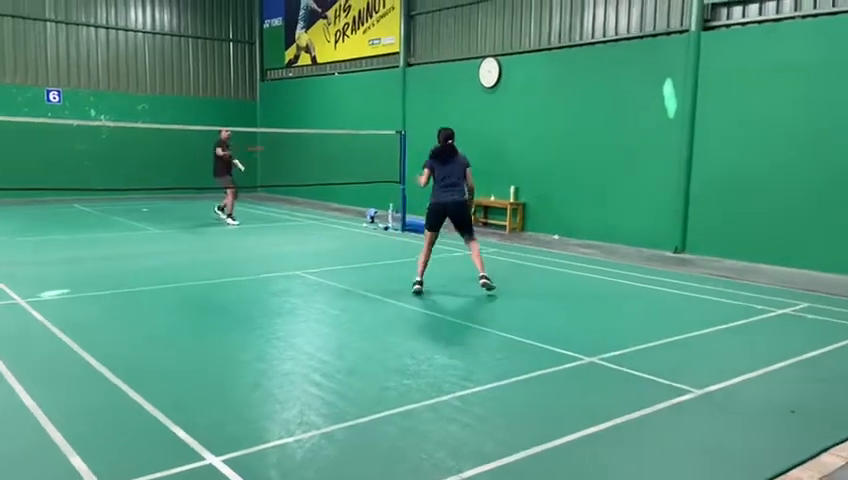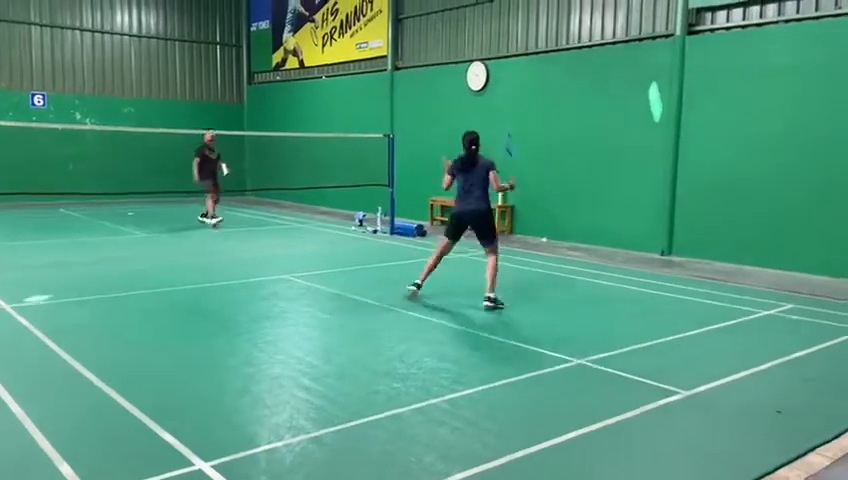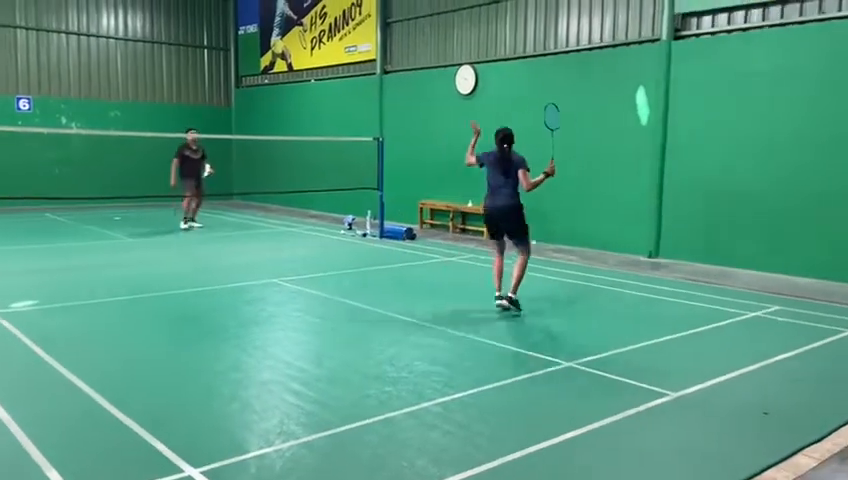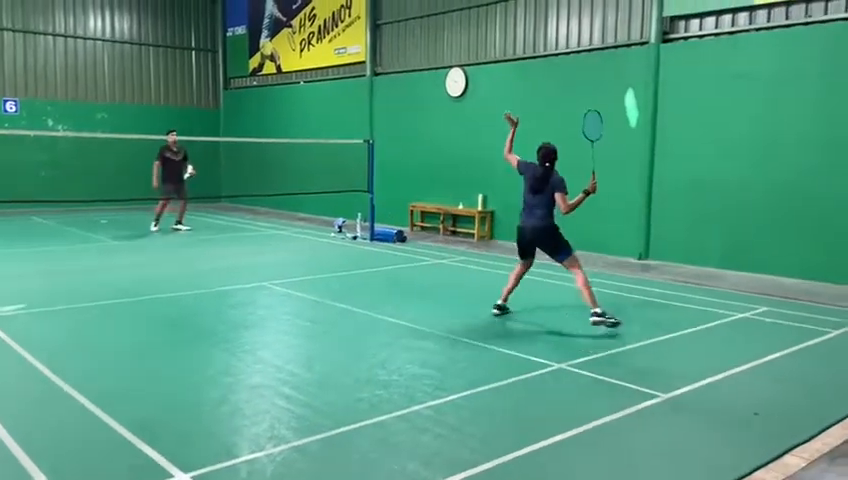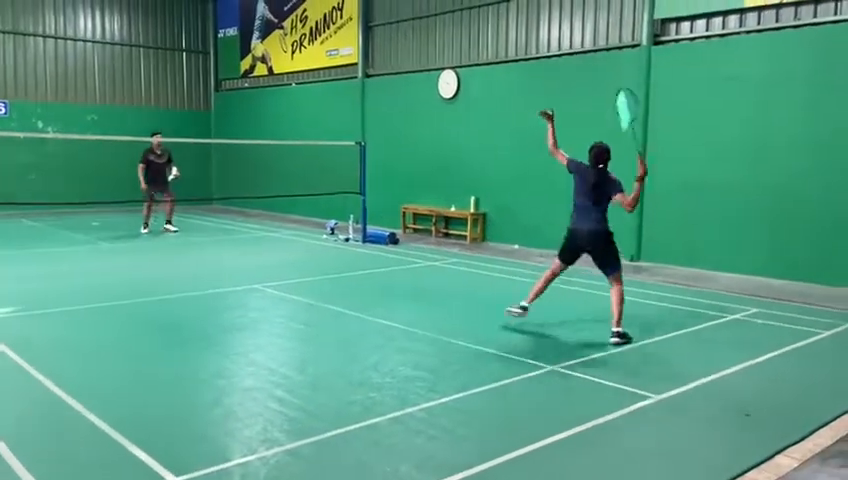
dt=0.2s
person 1, frame 1
left shoulder: (433, 157)
right shoulder: (462, 159)
left elbow: (424, 183)
right elbow: (470, 185)
left wrist: (420, 179)
right wrist: (470, 199)
left hip: (438, 204)
right hip: (459, 204)
left knee: (428, 244)
right knee: (471, 241)
left ankle: (419, 280)
right ankle: (482, 276)
person 1, frame 2
left shoulder: (457, 163)
right shoulder: (487, 163)
left elbow: (446, 186)
right elbow: (497, 187)
left wrist: (447, 169)
right wrist: (509, 186)
left hip: (459, 213)
right hip: (481, 212)
left knee: (441, 251)
right knee: (492, 254)
left ankle: (418, 283)
right ankle: (489, 296)
person 1, frame 3
left shoulder: (488, 156)
right shoulder: (518, 160)
left elbow: (468, 160)
right elbow: (527, 186)
left wrist: (475, 137)
right wrist: (546, 174)
left hip: (490, 209)
right hip: (510, 210)
left knee: (499, 253)
right knee: (524, 254)
left ankle: (499, 295)
right ankle: (511, 296)
person 1, frame 4
left shoulder: (528, 169)
right shoulder: (556, 179)
left elbow: (507, 154)
right elbow: (565, 209)
left wrist: (513, 129)
right wrist: (586, 192)
left hip: (524, 230)
right hip: (544, 230)
left knee: (523, 266)
right knee: (576, 269)
left ankle: (501, 303)
right ankle: (596, 312)
person 1, frame 5
left shoulder: (579, 169)
right shoulder: (611, 182)
left elbow: (553, 149)
right elbow: (630, 206)
left wrist: (550, 123)
right wrist: (640, 179)
left hip: (576, 233)
right hip: (599, 236)
left knee: (553, 272)
right knee: (616, 284)
left ankle: (525, 304)
right ankle: (617, 330)
